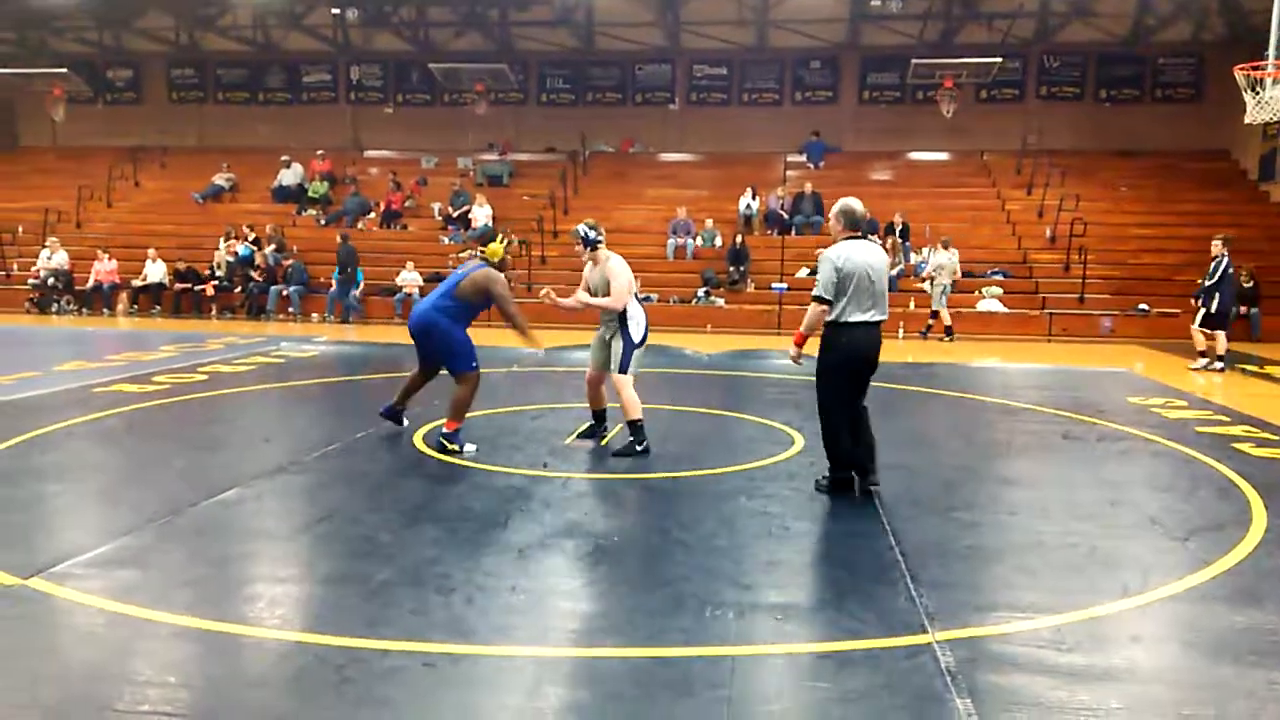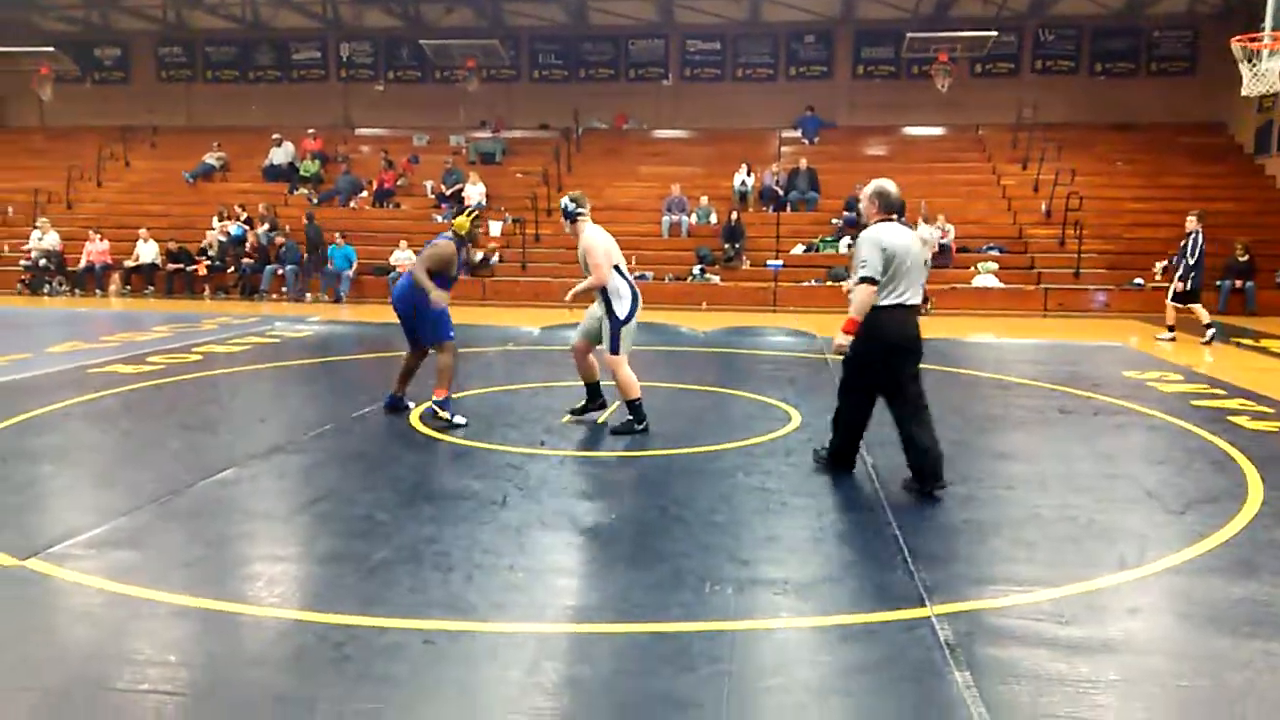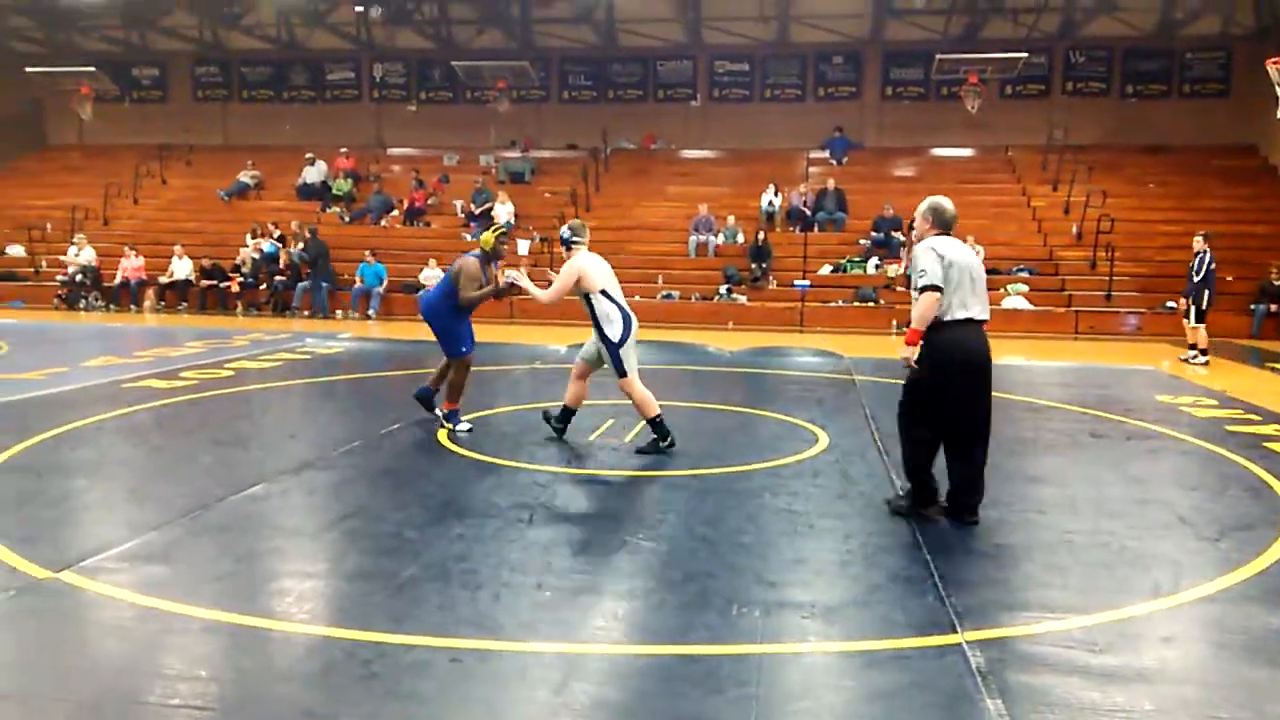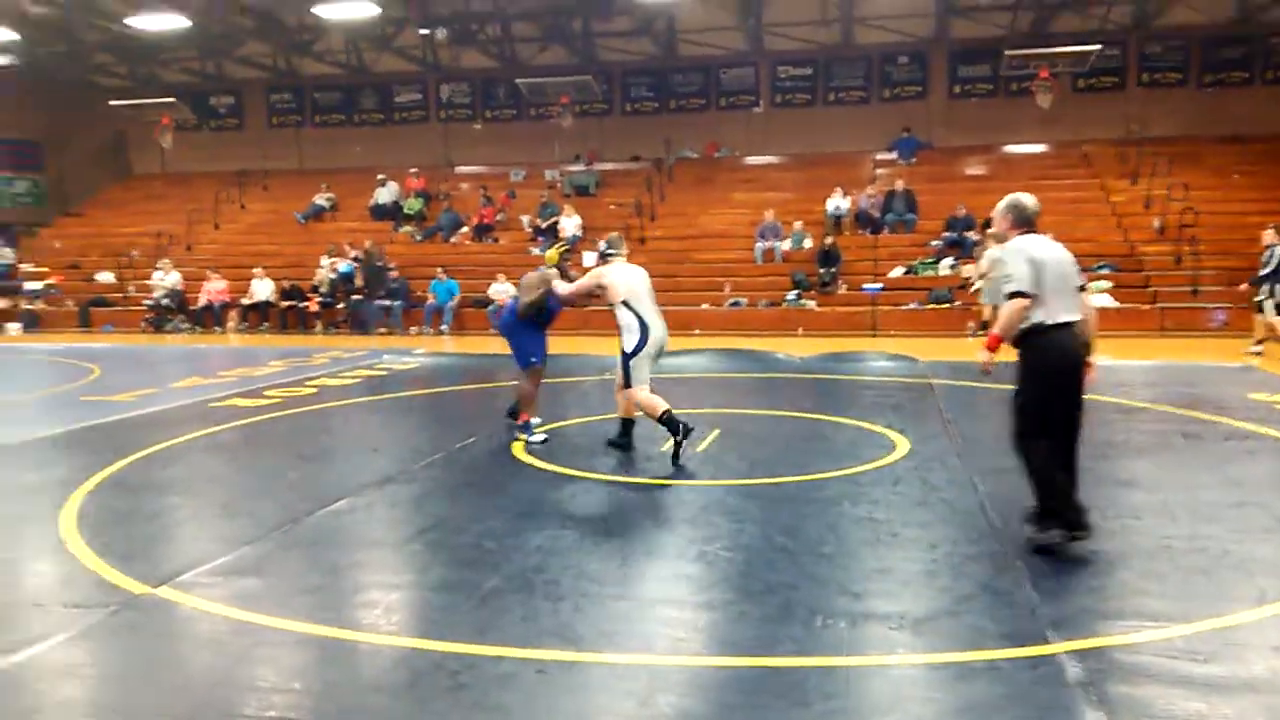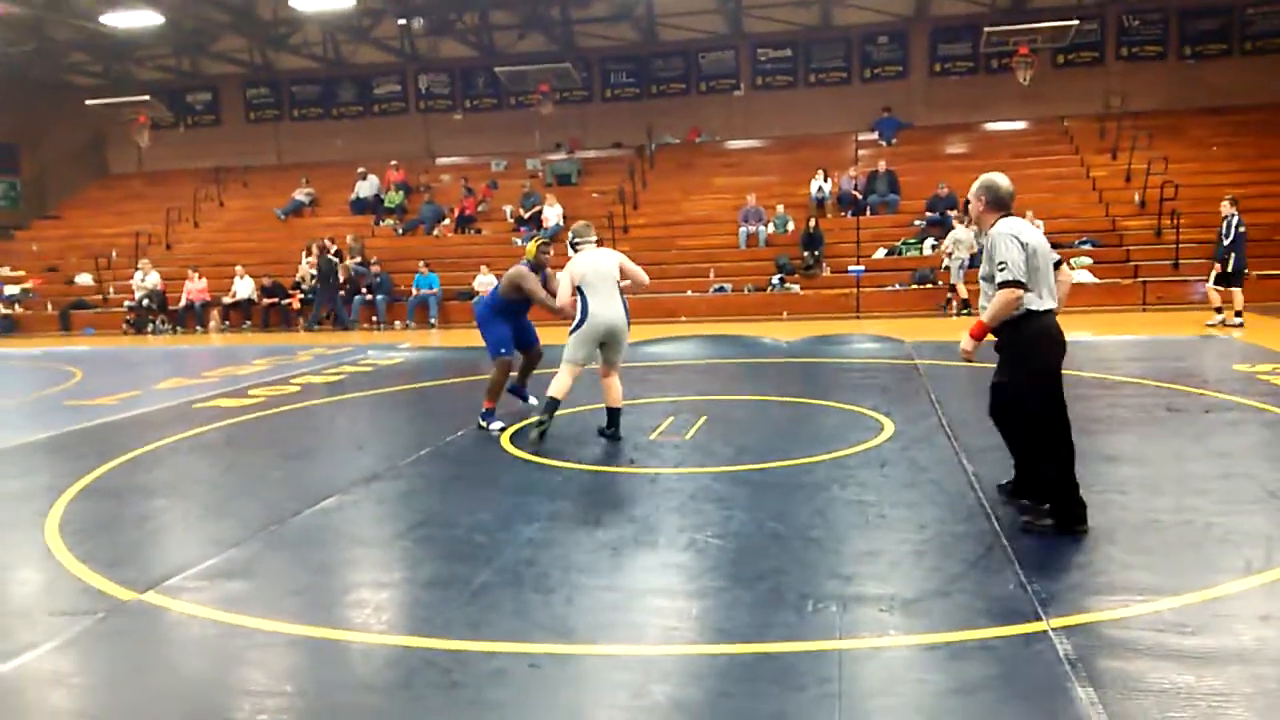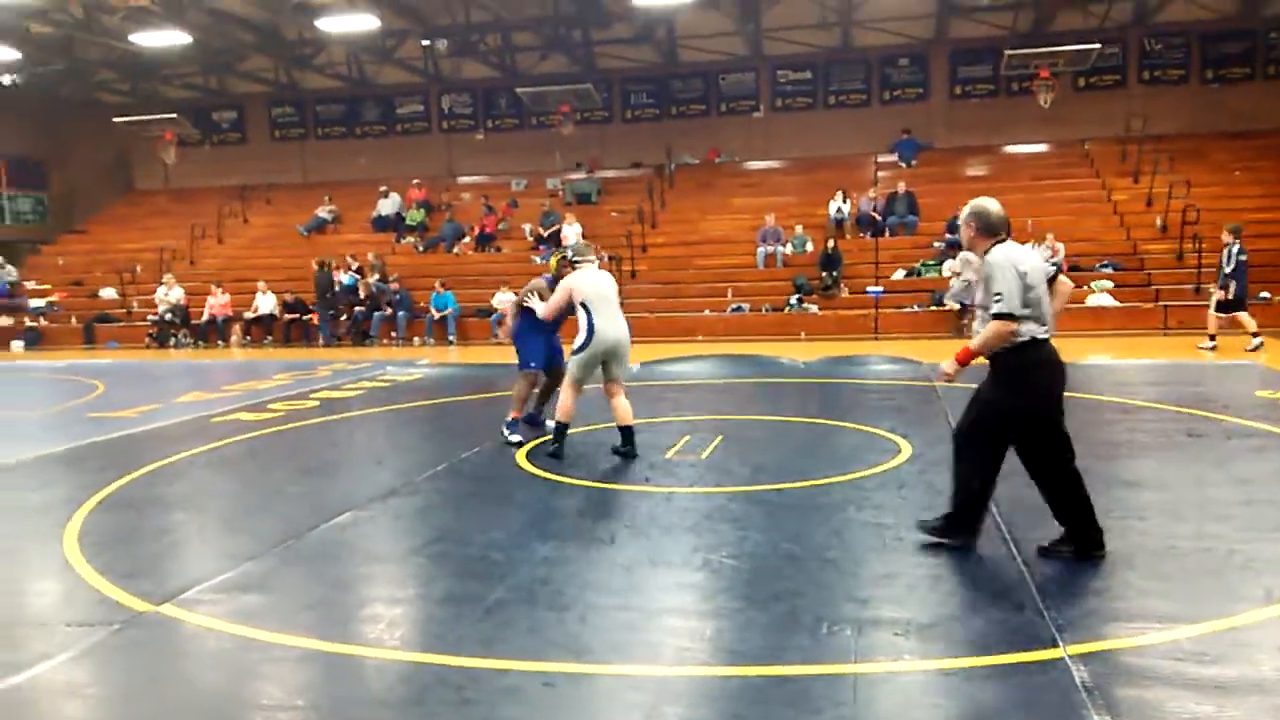
dt=0.3s
person 1, frame 1
left shoulder: (834, 255)
right shoulder: (879, 253)
left elbow: (820, 306)
left wrist: (798, 341)
left hip: (842, 338)
right hip: (871, 337)
left knee: (834, 410)
right knee: (854, 406)
left ankle: (841, 479)
right ankle: (866, 471)
person 1, frame 2
left shoulder: (871, 236)
right shoulder: (911, 237)
left elbow: (867, 286)
left wrist: (848, 329)
left hip: (878, 325)
right hip: (909, 324)
left knee: (854, 395)
right knee: (910, 400)
left ankle: (840, 457)
right ankle: (929, 474)
person 1, frame 3
left shoulder: (928, 248)
right shoulder: (967, 251)
left elbow: (930, 295)
left wrist: (912, 339)
left hip: (945, 342)
right hip: (977, 342)
left knee: (916, 419)
right knee: (970, 427)
left ankle: (921, 496)
right ankle: (964, 503)
person 1, frame 4
left shoulder: (1015, 249)
right shoulder: (1056, 249)
left elbow: (1019, 303)
right elbow: (1086, 305)
left wrist: (991, 344)
right wrist: (1085, 352)
left hip: (1041, 350)
right hip: (1068, 345)
left knee: (1034, 436)
right knee: (1060, 434)
left ankle: (1066, 520)
right ankle: (1055, 509)
person 1, frame 5
left shoulder: (1002, 234)
right shoulder: (1024, 228)
left elbow: (1011, 293)
right elbow: (1062, 275)
left wrist: (975, 333)
left hip: (1027, 340)
right hip: (1040, 332)
left knee: (1042, 426)
right knee: (1004, 410)
left ankle: (1067, 512)
right ankle: (1030, 484)
person 1, frame 6
left shoulder: (999, 261)
right shoulder: (1016, 252)
left elbow: (1004, 325)
right elbow: (1061, 285)
left wrist: (960, 358)
right wrist: (1040, 327)
left hip: (1026, 369)
right hip: (1012, 368)
left knee: (1049, 455)
right knee: (973, 439)
left ankle: (1085, 537)
right ankle: (960, 523)
person 2, frame 1
left shoulder: (615, 265)
right shoulder: (590, 268)
left elbow: (618, 303)
right elbow: (581, 303)
left wrist: (587, 299)
right wrist: (555, 300)
left hip: (631, 328)
right hip: (608, 328)
left knee: (621, 382)
right knee: (593, 378)
left ankle: (639, 441)
right ankle: (598, 425)
person 2, frame 2
left shoulder: (589, 238)
right shoulder: (592, 234)
left elbow: (599, 279)
left wrist: (575, 291)
right wrist: (581, 287)
left hip: (621, 303)
right hip: (606, 303)
left knee: (615, 362)
right knee: (579, 347)
left ankle: (639, 419)
right ankle: (595, 398)
person 2, frame 3
left shoulder: (574, 264)
right shoulder: (592, 259)
left elbow: (548, 299)
left wrist: (527, 285)
right wrist: (562, 282)
left hip: (616, 328)
right hip: (609, 327)
left knee: (629, 384)
right knee: (579, 372)
left ankle: (664, 437)
right ankle: (562, 421)
person 2, frame 4
left shoulder: (602, 273)
right shoulder: (639, 271)
left elbow: (567, 292)
left wrist: (555, 283)
left hip: (638, 336)
right hip: (657, 331)
left knee: (635, 394)
right knee: (623, 383)
left ankle: (678, 429)
right ankle: (624, 436)
person 2, frame 5
left shoulder: (572, 265)
right shoulder: (614, 255)
left elbow: (562, 303)
right elbow: (643, 281)
left wrist: (575, 299)
left hip: (589, 320)
right hip: (618, 319)
left knee: (567, 371)
right knee: (610, 373)
left ankle: (545, 418)
right ankle: (613, 427)
person 2, frame 6
left shoulder: (569, 281)
right shoulder: (607, 276)
left elbow: (546, 314)
left wrist: (535, 305)
left hip: (593, 338)
right hip: (621, 335)
left knee: (570, 388)
right knee: (615, 391)
left ankle: (558, 443)
right ankle: (628, 444)
person 3, frame 1
left shoulder: (475, 265)
right shoulder: (493, 277)
right elbow: (510, 312)
right wrist: (529, 337)
left hip: (421, 318)
right hip: (440, 325)
left knee: (428, 370)
right knee: (469, 378)
left ankle: (395, 408)
right ankle: (449, 436)
person 3, frame 2
left shoulder: (462, 246)
right shoulder: (446, 248)
left elbow: (469, 269)
right elbow: (415, 269)
right wrist: (433, 291)
left hip: (406, 296)
right hip: (418, 298)
left knee: (419, 350)
right knee: (447, 348)
left ankle: (395, 398)
right ankle: (441, 403)
person 3, frame 3
left shoulder: (493, 263)
right shoulder: (472, 265)
left elbow: (498, 295)
right elbow: (465, 299)
left wrist: (511, 283)
right wrist: (494, 288)
left hip: (448, 310)
right hip: (442, 310)
left knee: (458, 357)
right knee: (463, 361)
left ankle: (428, 391)
right ankle: (450, 414)
person 3, frame 4
left shoulder: (568, 277)
right shoulder: (536, 278)
right elbow: (522, 310)
right wrist: (546, 290)
left hip: (535, 327)
right hip: (518, 325)
left knee: (534, 371)
right knee: (533, 372)
left ankle: (516, 409)
right ankle: (523, 422)
person 3, frame 5
left shoulder: (544, 272)
right shoulder: (523, 273)
left elbow: (557, 293)
right elbow: (543, 301)
right wrist: (567, 313)
left hip: (514, 316)
right hip: (492, 317)
left knee: (535, 352)
right knee: (504, 363)
left ankle: (519, 386)
right ankle: (487, 414)
person 3, frame 6
right shoulder: (541, 286)
right elbow: (514, 304)
right wrist: (509, 322)
left hip: (548, 335)
right hip: (529, 332)
left knee: (558, 375)
right knee: (529, 376)
left ankle: (535, 415)
right ankle: (511, 424)
